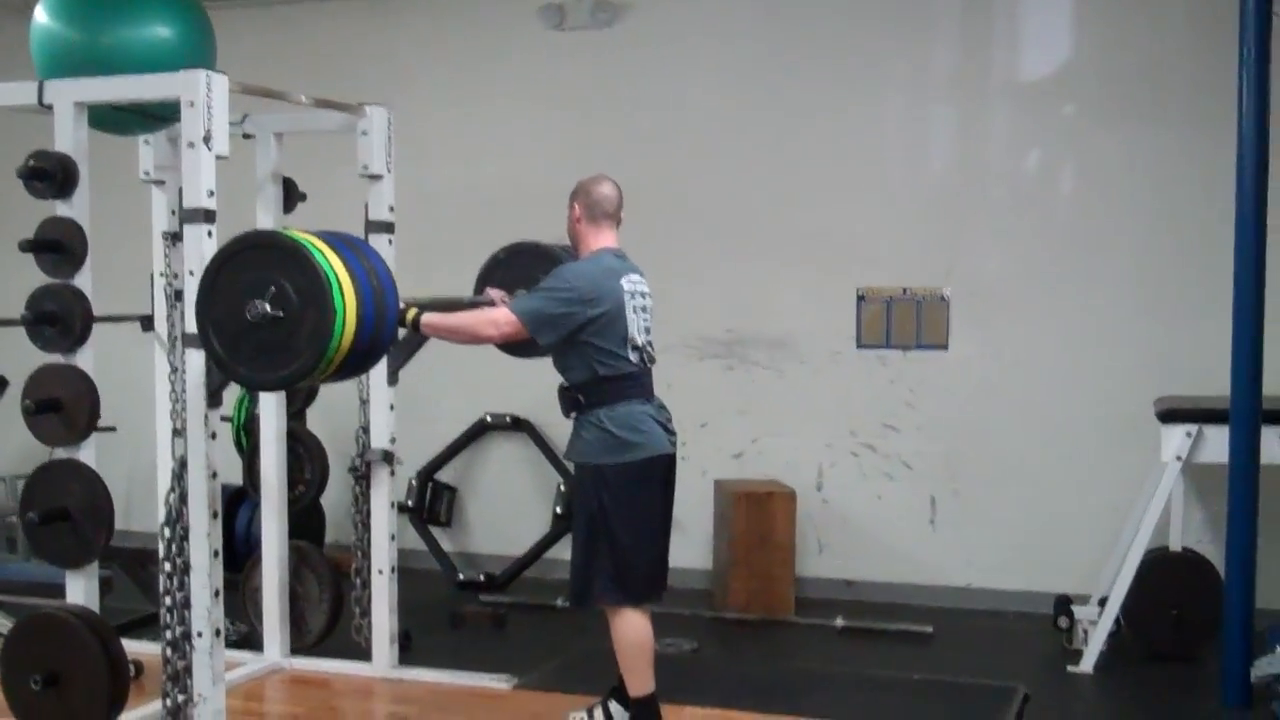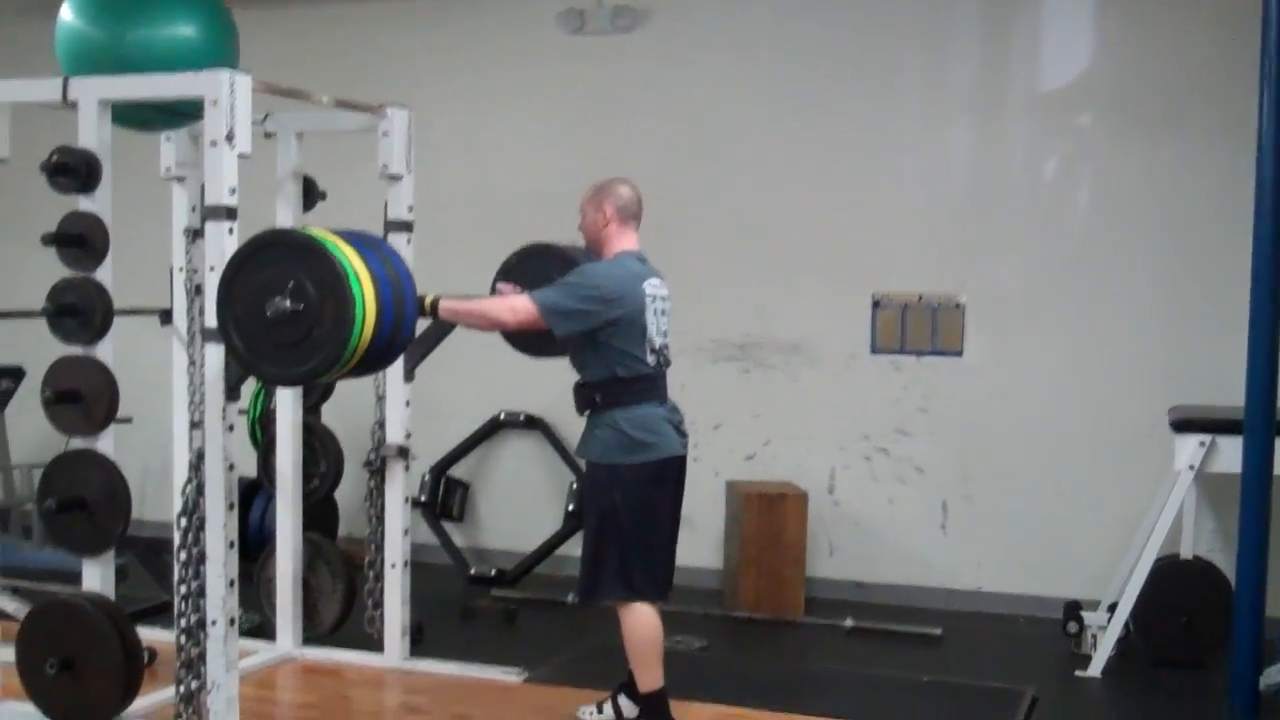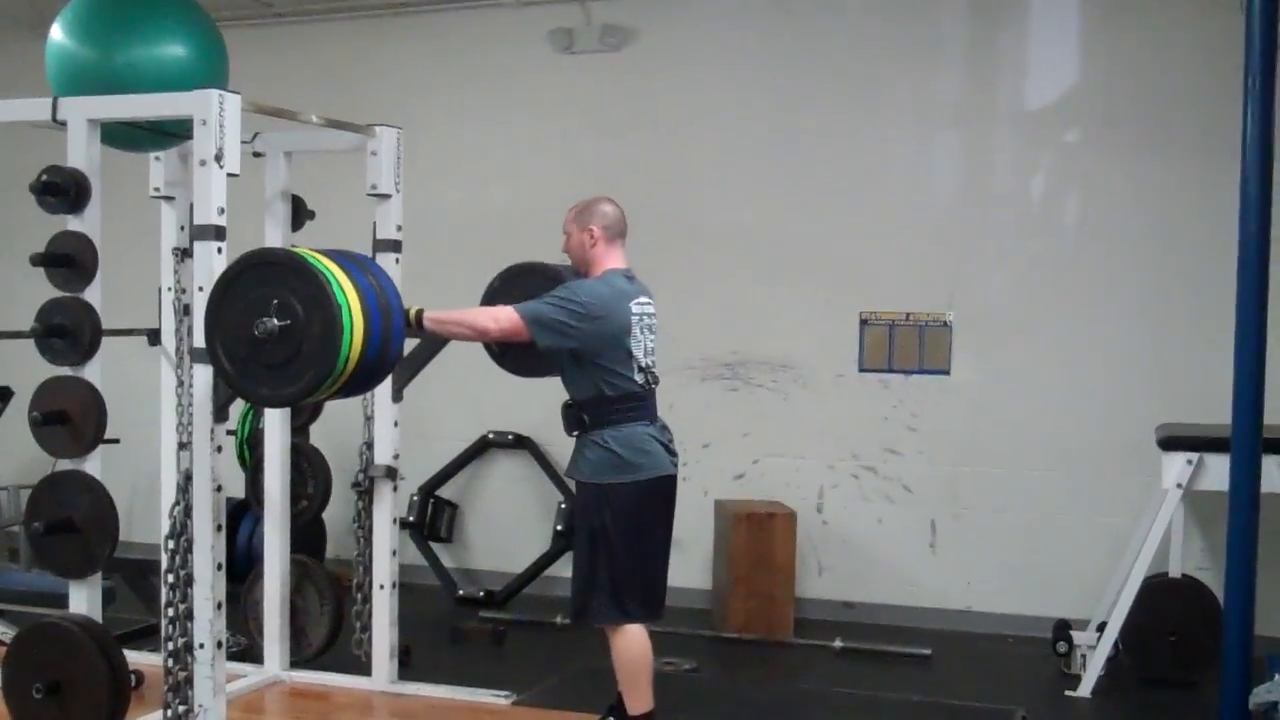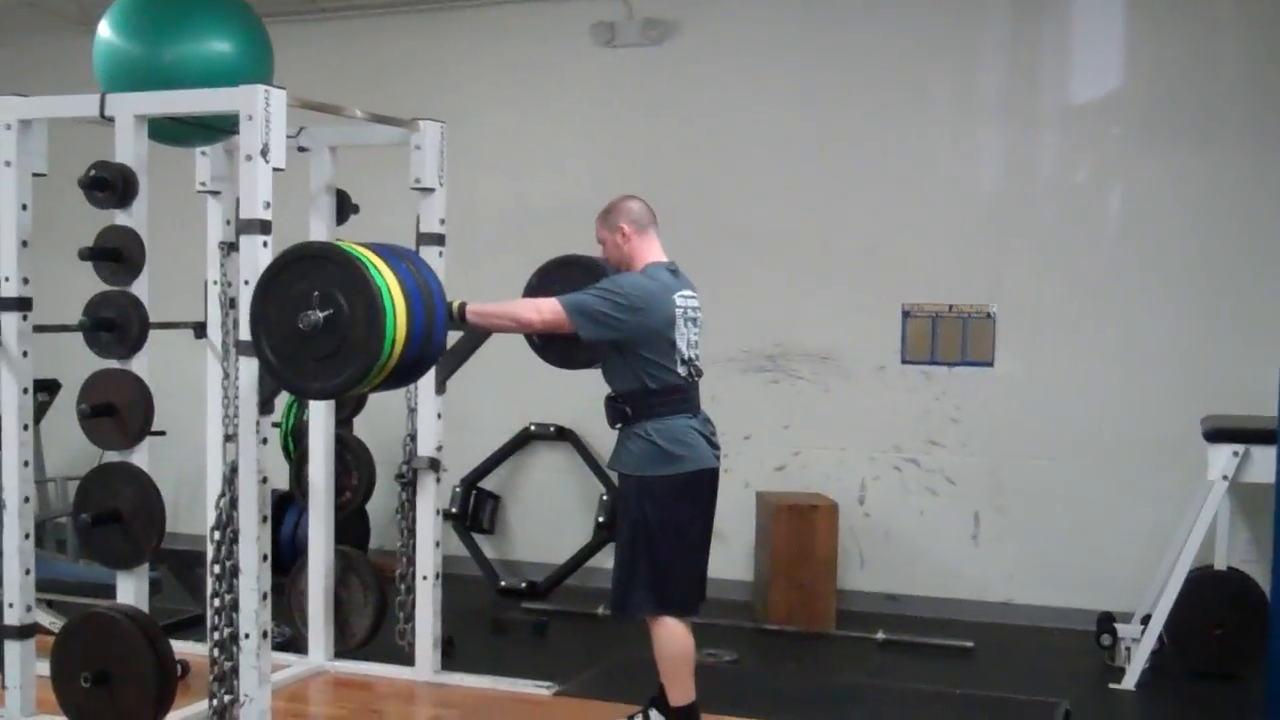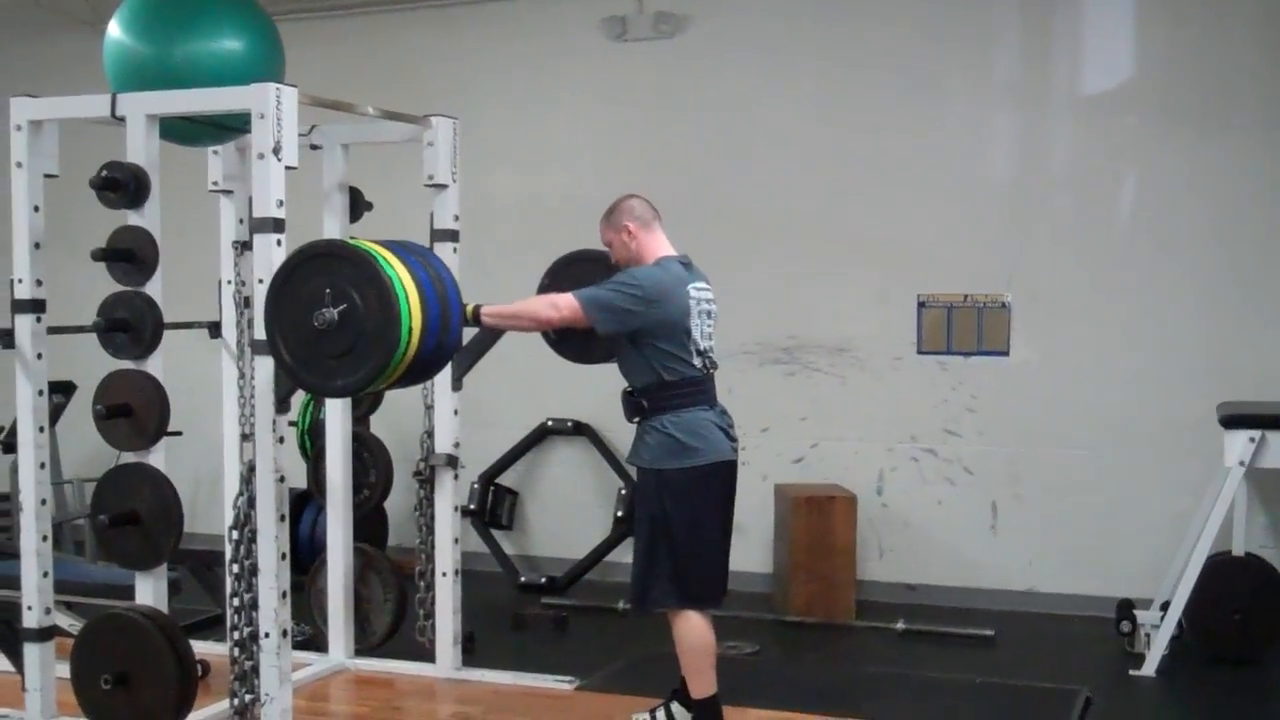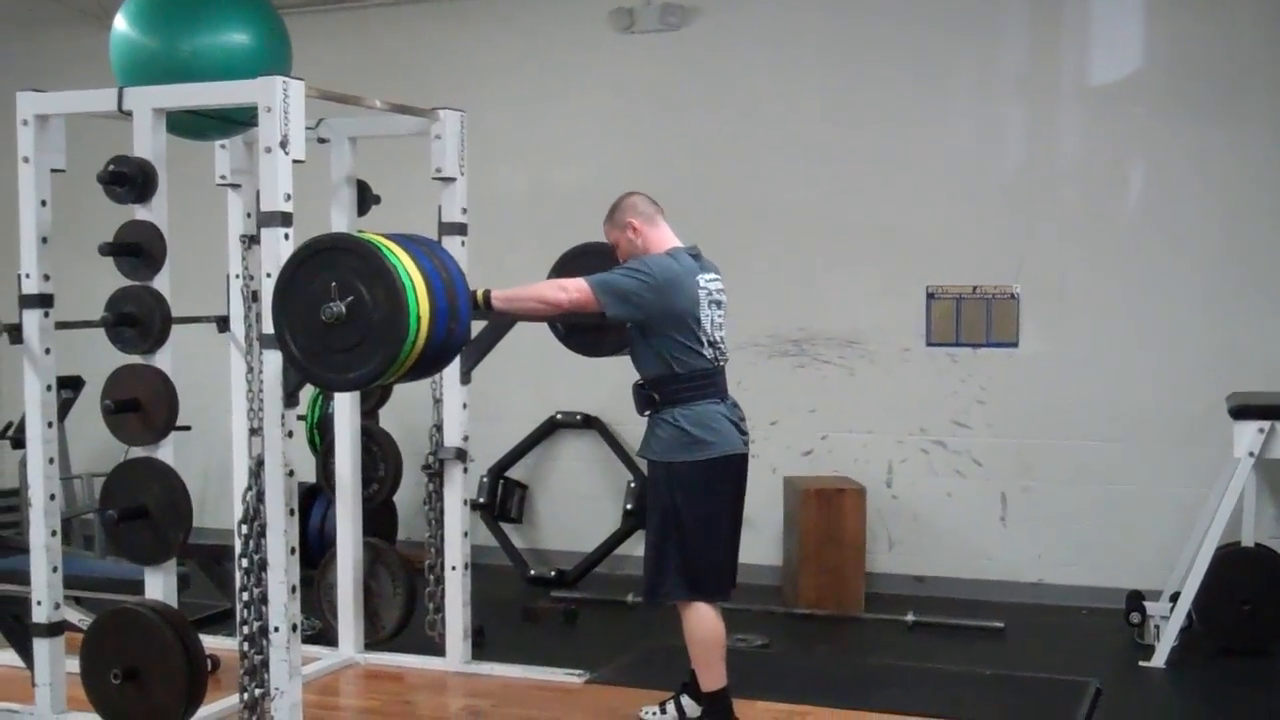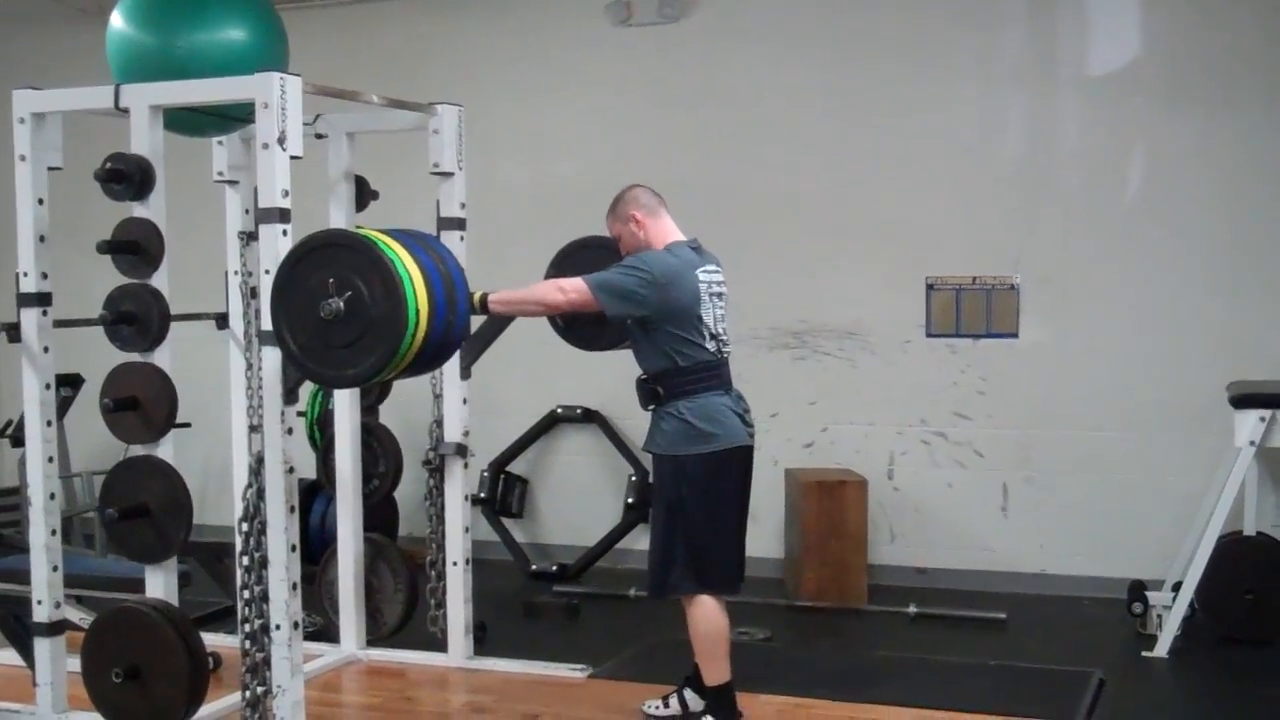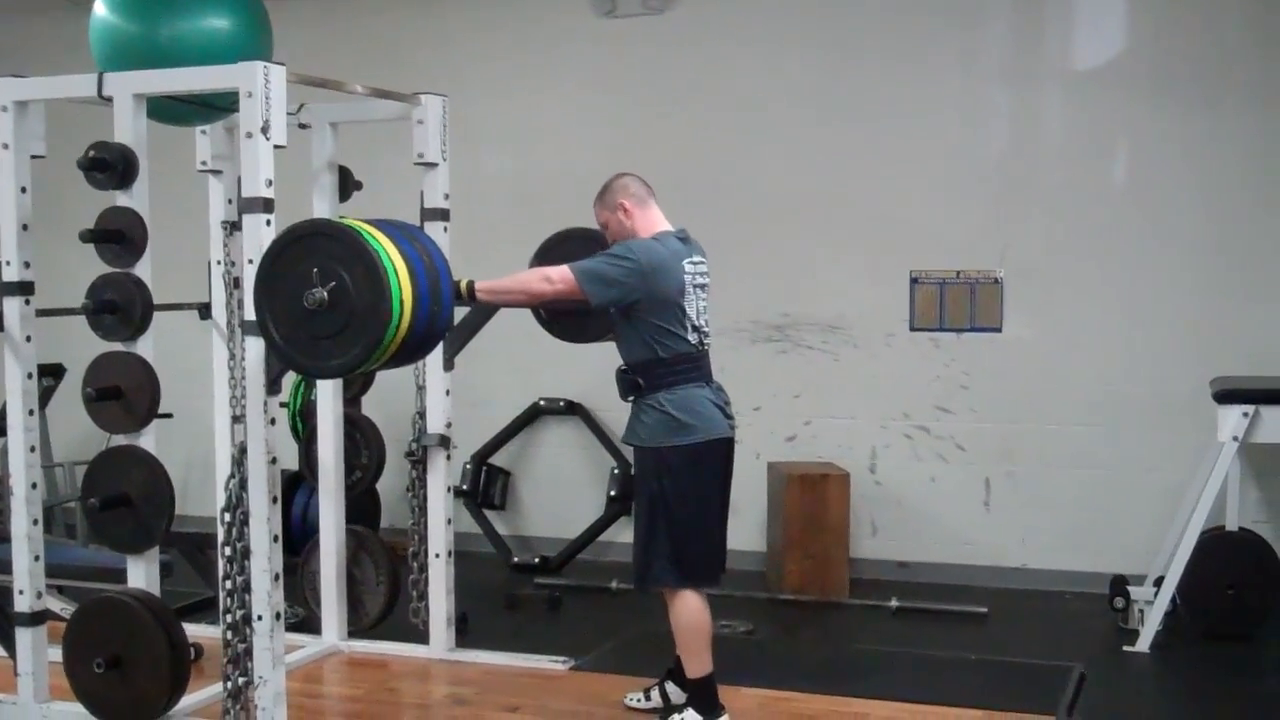
dt=0.3s
person 1, frame 1
left shoulder: (582, 279)
right shoulder: (626, 274)
left elbow: (495, 327)
left wrist: (413, 318)
right wrist: (515, 304)
left hip: (615, 446)
right hip: (642, 439)
left knee: (621, 591)
right knee: (628, 586)
person 1, frame 2
left shoulder: (605, 279)
right shoulder: (642, 275)
left elbow: (511, 317)
left wrist: (433, 305)
right wrist: (521, 297)
left hip: (628, 444)
right hip: (651, 439)
left knee: (631, 588)
right knee: (636, 582)
person 1, frame 3
left shoulder: (591, 298)
right shoulder: (631, 294)
left elbow: (495, 325)
left wrist: (417, 318)
left hip: (617, 465)
right hip: (642, 460)
left knee: (621, 609)
right knee: (626, 604)
person 1, frame 4
left shoulder: (635, 291)
right shoulder: (676, 286)
left elbow: (538, 315)
left wrist: (460, 311)
left hip: (660, 457)
right hip: (685, 451)
left knee: (662, 601)
right knee: (667, 595)
person 1, frame 5
left shoulder: (648, 284)
right shoulder: (689, 278)
left elbow: (555, 311)
left wrist: (475, 313)
left hip: (678, 450)
right hip: (702, 444)
left knee: (682, 594)
right knee: (687, 590)
person 1, frame 6
left shoulder: (657, 274)
right shoulder: (698, 269)
left elbow: (567, 293)
left wrist: (484, 299)
left hip: (689, 441)
right hip: (712, 435)
left knee: (692, 587)
right knee: (696, 581)
person 1, frame 7
left shoulder: (657, 269)
right shoulder: (699, 262)
left elbow: (564, 294)
left wrist: (483, 301)
left hip: (694, 435)
right hip: (718, 429)
left knee: (697, 581)
right knee: (701, 576)
person 1, frame 8
left shoulder: (643, 258)
right shoulder: (684, 252)
left elbow: (551, 283)
left wrist: (468, 289)
left hip: (676, 427)
right hip: (698, 420)
left knee: (679, 573)
right knee: (681, 567)
